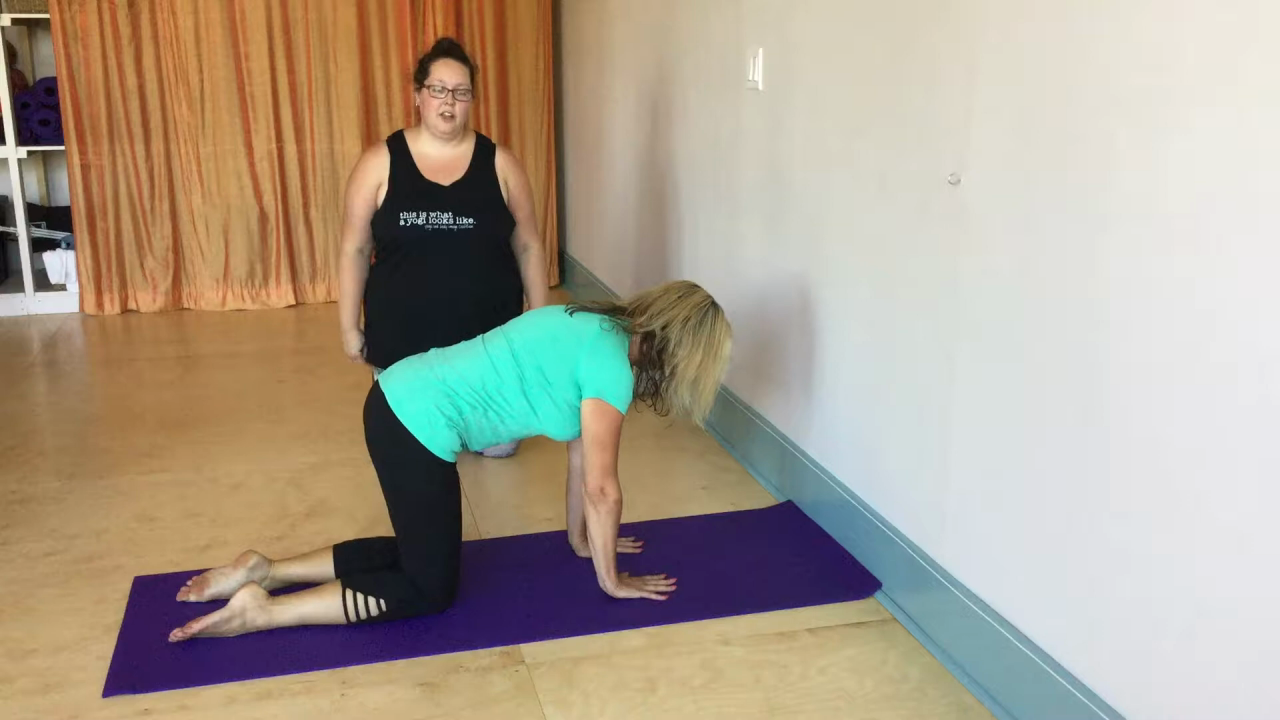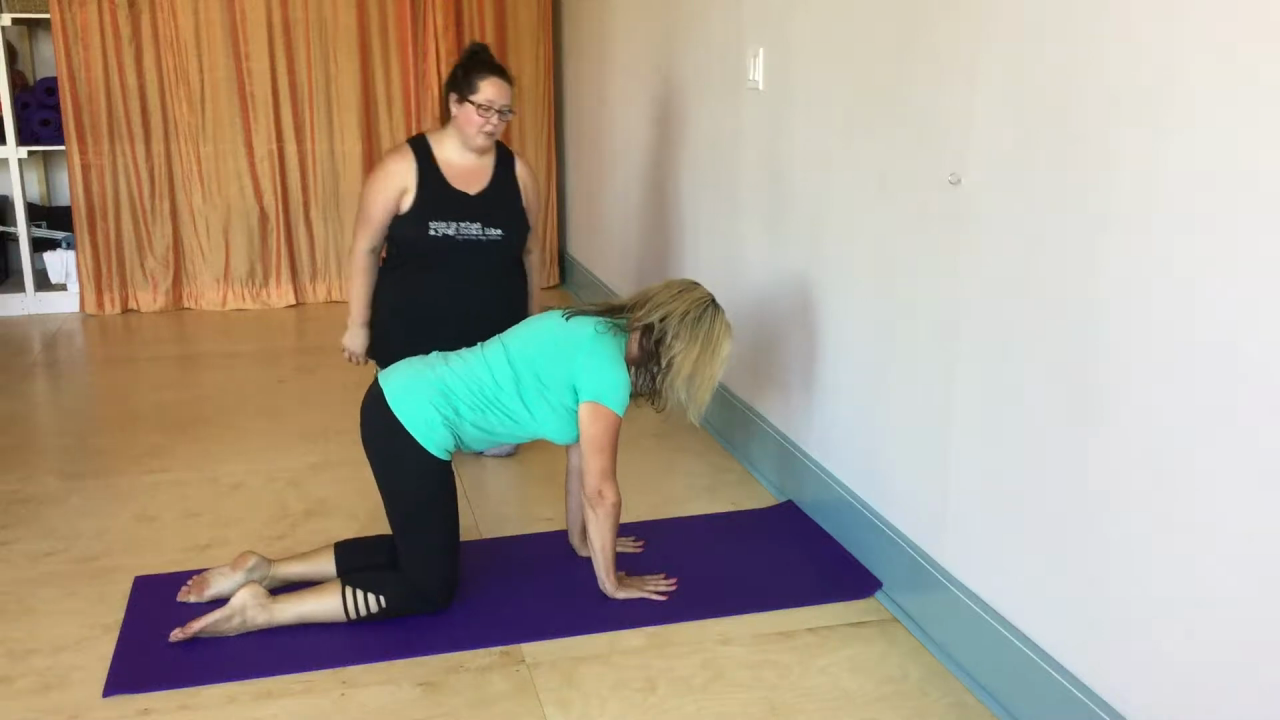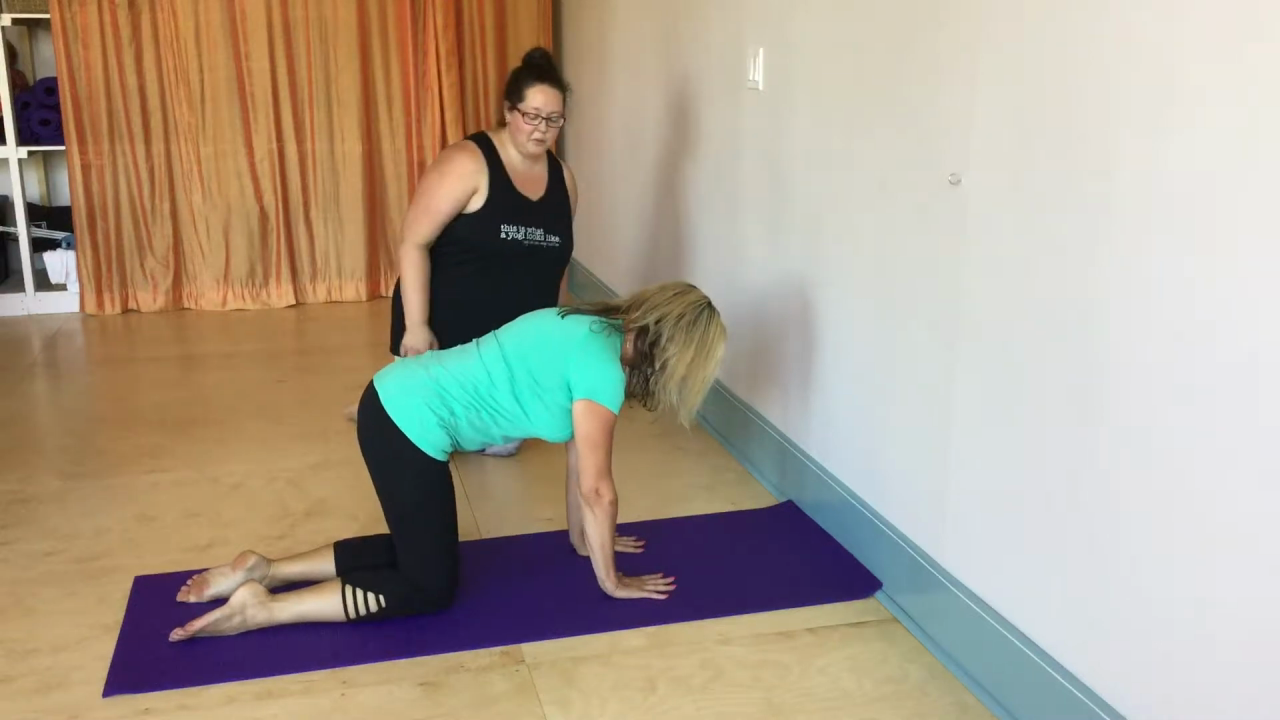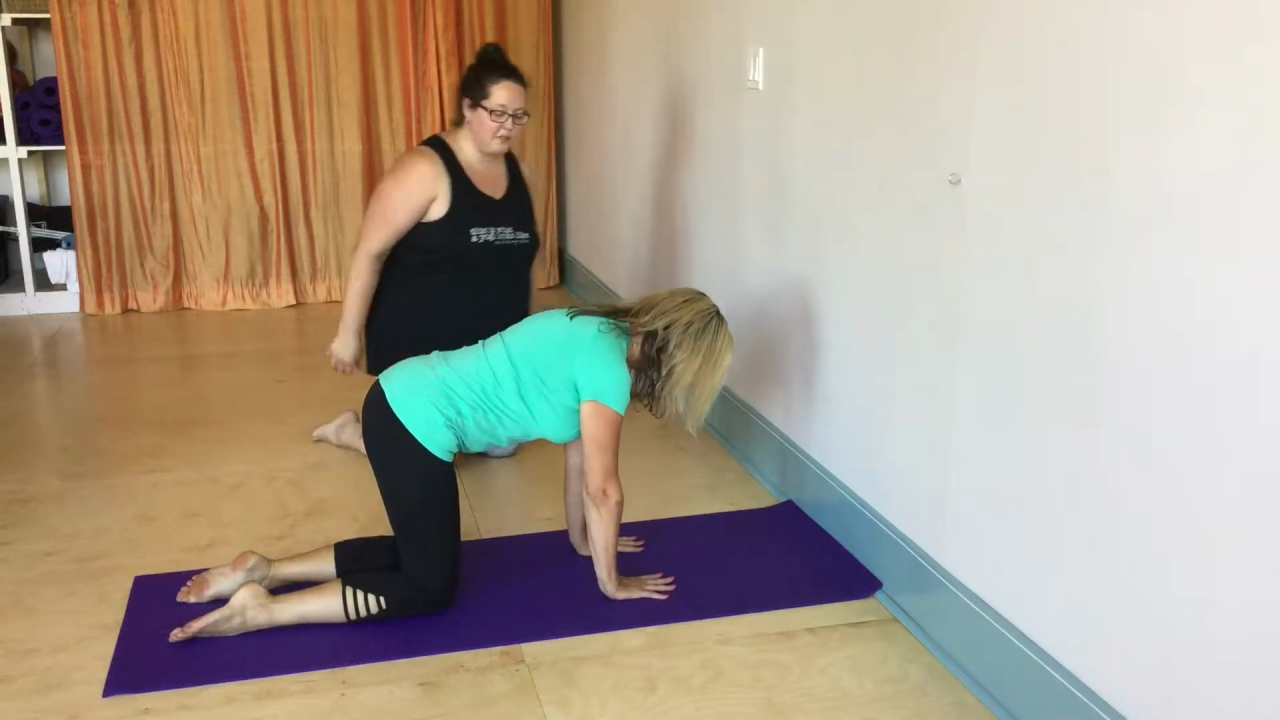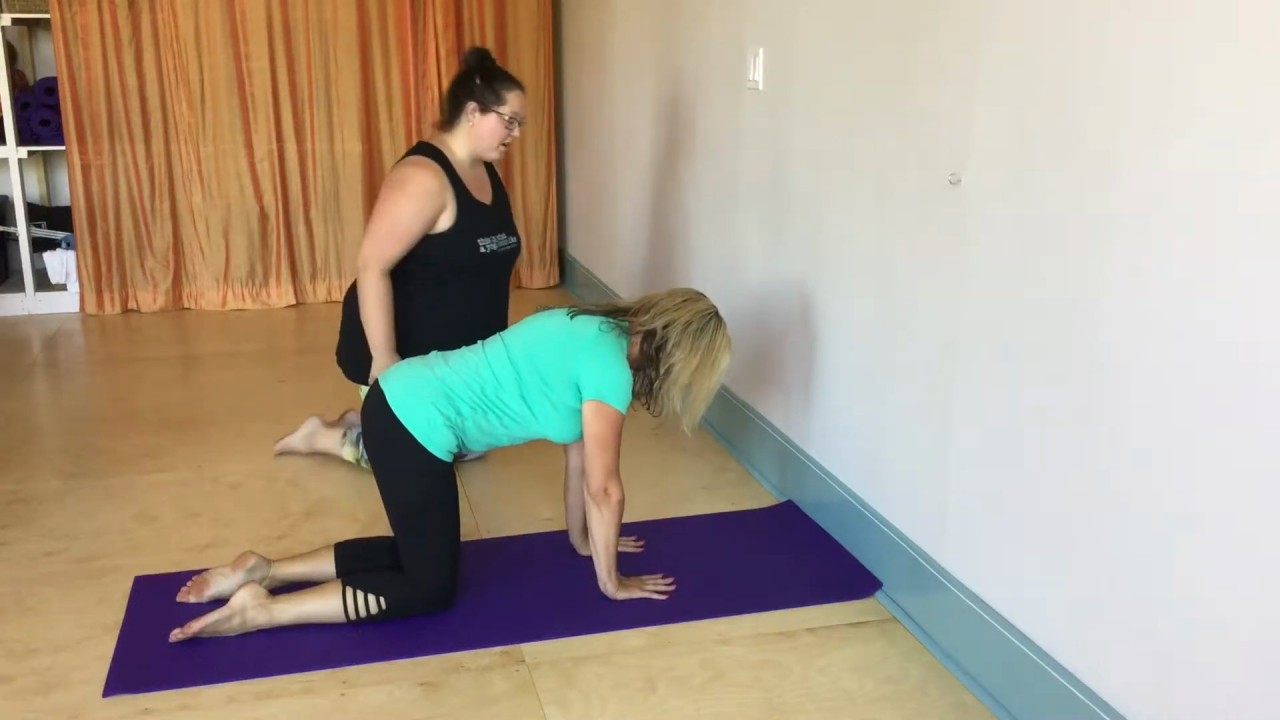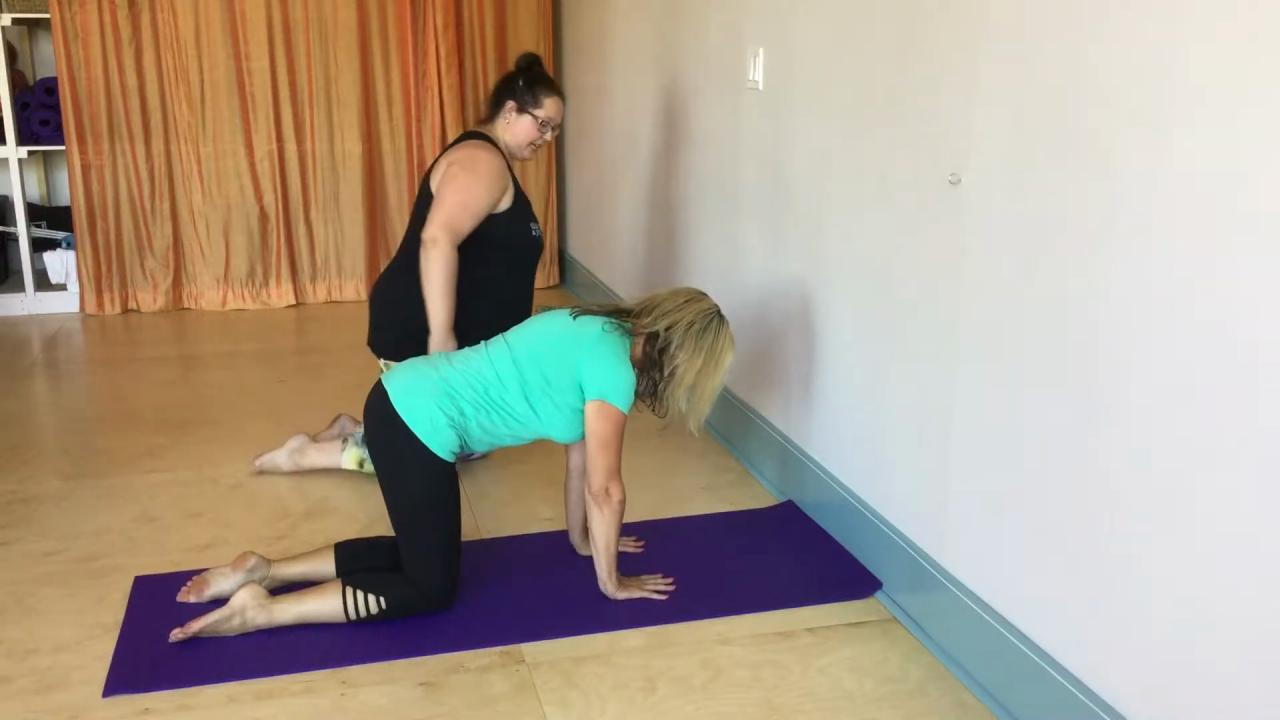
dt=0.5s
person 1, frame 1
left shoulder: (598, 331)
right shoulder: (612, 365)
left elbow: (579, 454)
right elbow: (601, 486)
left wrist: (580, 538)
right wrist: (611, 580)
left hip: (400, 400)
right hip: (418, 424)
left knee: (422, 552)
right knee: (431, 590)
left ankle: (263, 571)
right ankle: (259, 611)
person 1, frame 2
left shoulder: (596, 333)
right shoulder: (609, 368)
left elbow: (577, 451)
right elbow: (600, 488)
left wrist: (581, 539)
right wrist: (610, 580)
left hip: (399, 401)
right hip: (413, 423)
left knee: (419, 550)
right knee: (431, 589)
left ankle: (260, 571)
right ankle: (259, 610)
person 1, frame 3
left shoulder: (596, 331)
right shoulder: (602, 365)
left elbow: (577, 454)
right elbow: (596, 487)
left wrist: (583, 538)
right wrist: (611, 580)
left hip: (394, 402)
right hip: (409, 424)
left knee: (418, 549)
right knee: (432, 587)
left ankle: (262, 570)
right ankle: (260, 609)
person 1, frame 4
left shoulder: (597, 333)
right shoulder: (609, 365)
left elbow: (577, 453)
right elbow: (603, 487)
left wrist: (581, 538)
right wrist: (610, 581)
left hip: (401, 400)
right hip: (415, 422)
left knee: (418, 552)
right knee: (432, 587)
left ankle: (262, 570)
right ankle: (259, 609)
person 1, frame 5
left shoulder: (599, 333)
right shoulder: (610, 365)
left elbow: (579, 454)
right elbow: (603, 487)
left wrist: (582, 538)
right wrist: (611, 581)
left hip: (401, 400)
right hip: (415, 423)
left knee: (421, 553)
right knee: (432, 589)
left ankle: (262, 570)
right ankle: (260, 610)
person 1, frame 6
left shoulder: (600, 335)
right shoulder: (614, 366)
left elbow: (579, 452)
right elbow: (604, 487)
left wrist: (582, 538)
right wrist: (611, 581)
left hip: (404, 401)
right hip: (418, 423)
left knee: (421, 553)
right knee: (432, 589)
left ankle: (262, 570)
right ankle: (259, 610)
person 2, frame 1
left shoulder: (499, 163)
right shoulder: (380, 162)
left elbow: (528, 247)
right elbow: (354, 250)
right wrist: (349, 327)
left hip: (487, 337)
right hip: (403, 338)
left knee: (498, 444)
person 2, frame 2
left shoulder: (517, 171)
right shoulder: (404, 166)
left elbow: (529, 251)
right elbow: (366, 249)
left wrist: (532, 320)
right wrist: (357, 324)
left hip: (495, 339)
right hip: (413, 339)
left knee: (500, 445)
person 2, frame 3
left shoulder: (562, 178)
right shoulder: (467, 163)
left elbow: (557, 260)
right elbow: (413, 243)
right wrist: (416, 326)
right hip: (445, 332)
left knee: (503, 444)
person 2, frame 4
left shoulder: (516, 171)
right shoulder: (425, 169)
left elbow: (524, 255)
right elbow: (369, 253)
right wrist: (349, 332)
right hip: (420, 346)
left knee: (500, 445)
right ankle: (352, 429)
person 2, frame 5
left shoulder: (485, 171)
right shoulder: (422, 178)
right elbow: (372, 268)
right wrist: (383, 356)
left hip: (461, 353)
right hip: (408, 353)
person 2, frame 6
left shoulder: (494, 162)
right shoulder: (480, 162)
right elbow: (438, 242)
right wrist: (440, 337)
left hip: (467, 342)
right hip: (418, 336)
left ankle: (354, 432)
